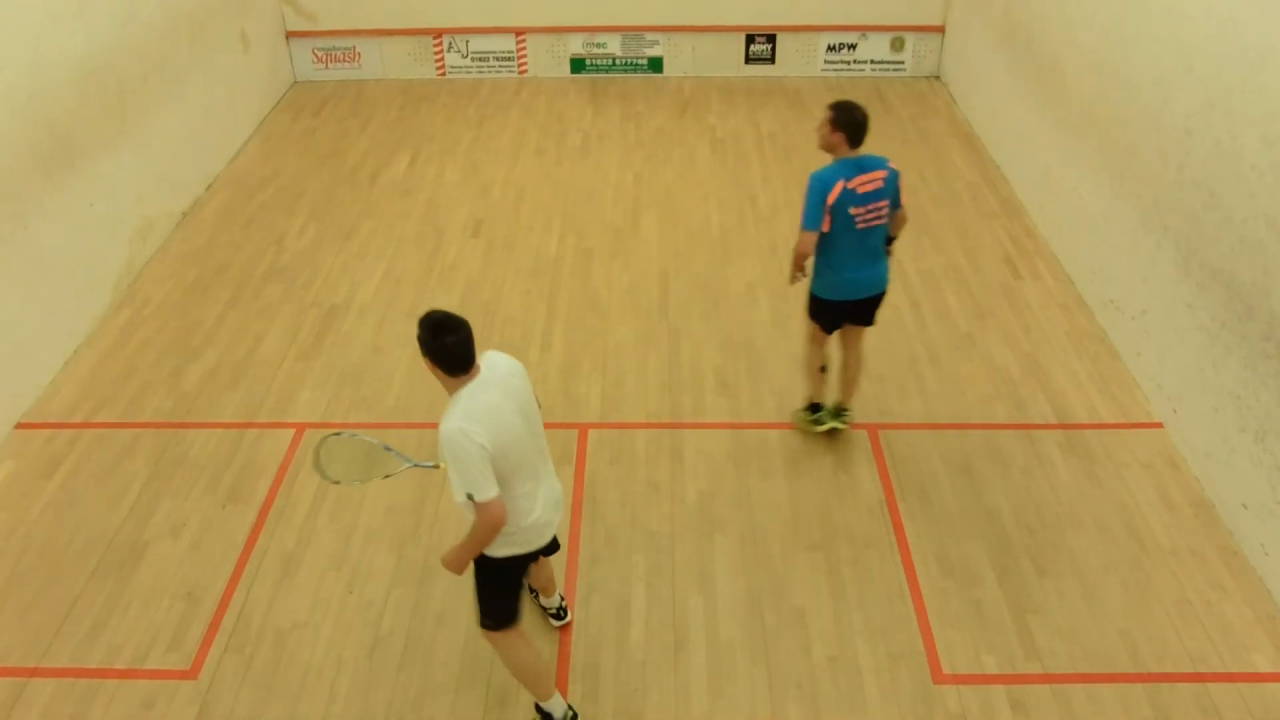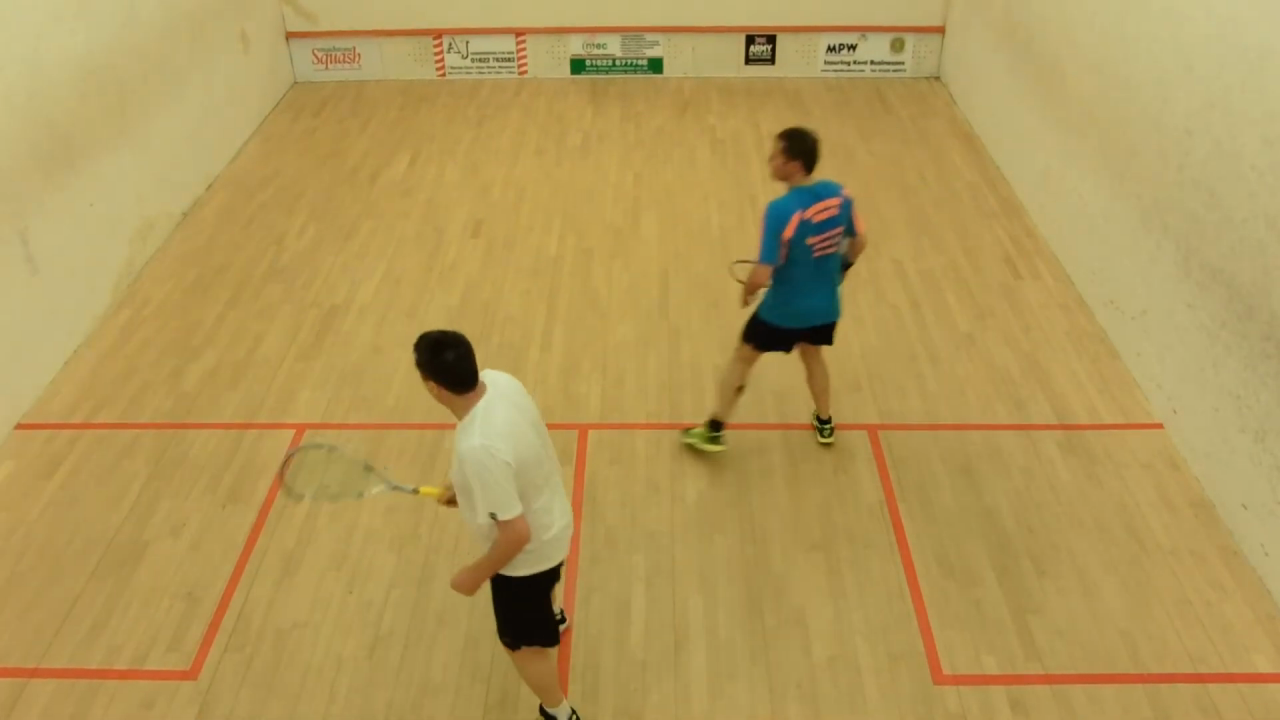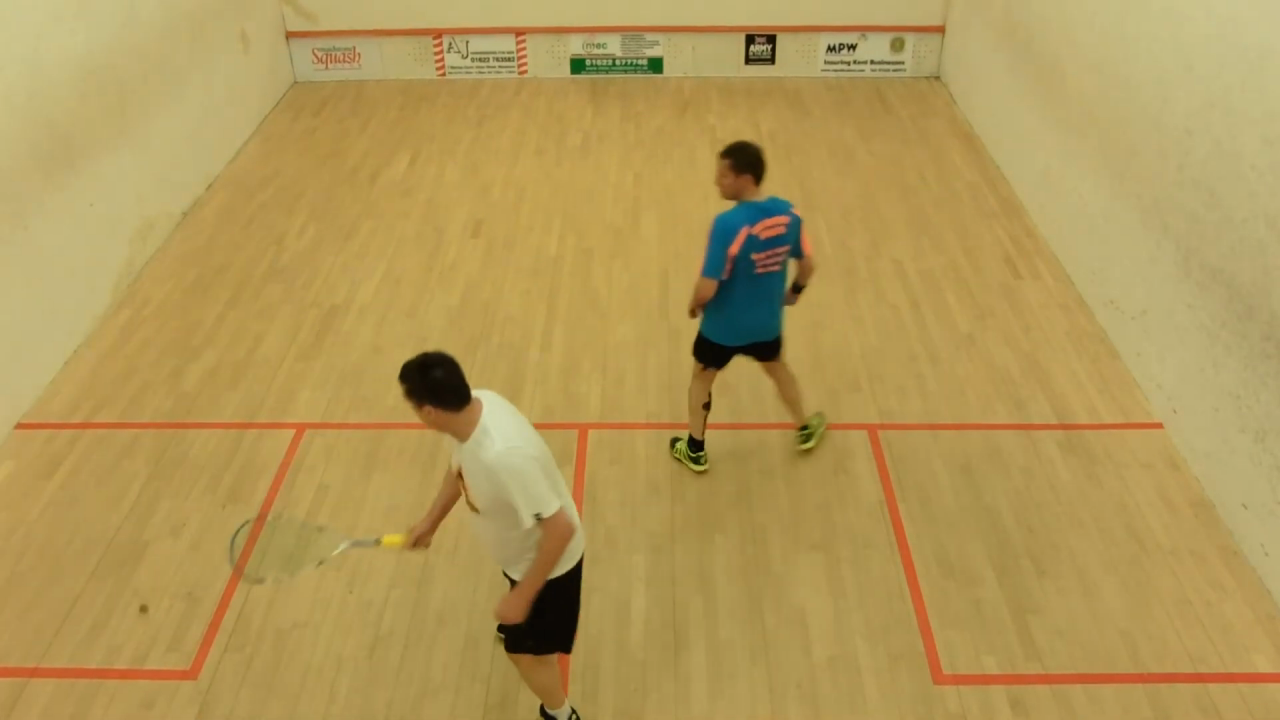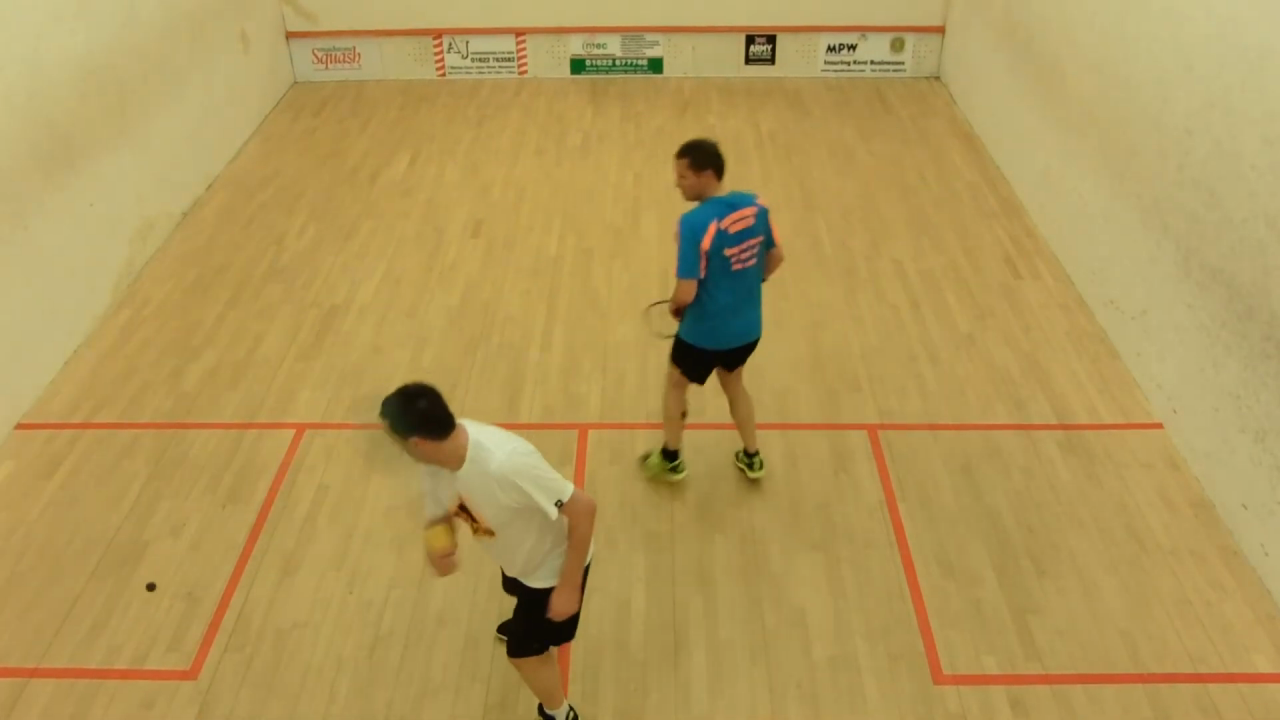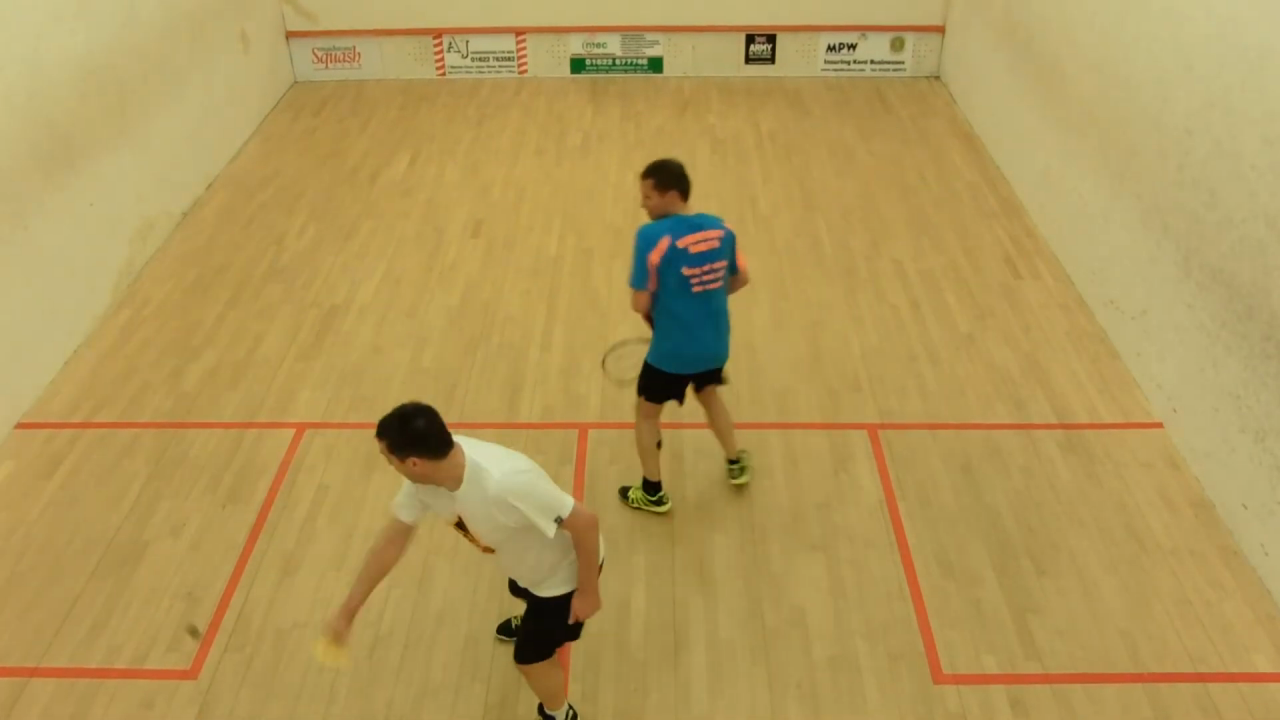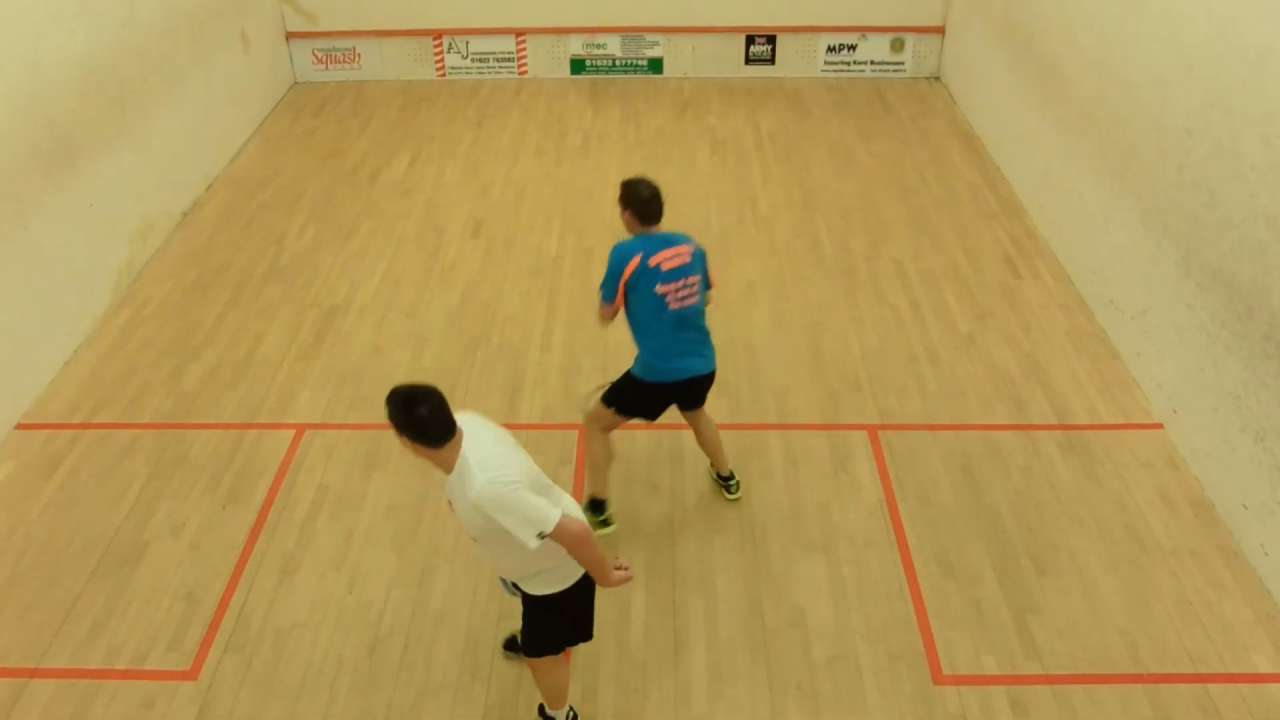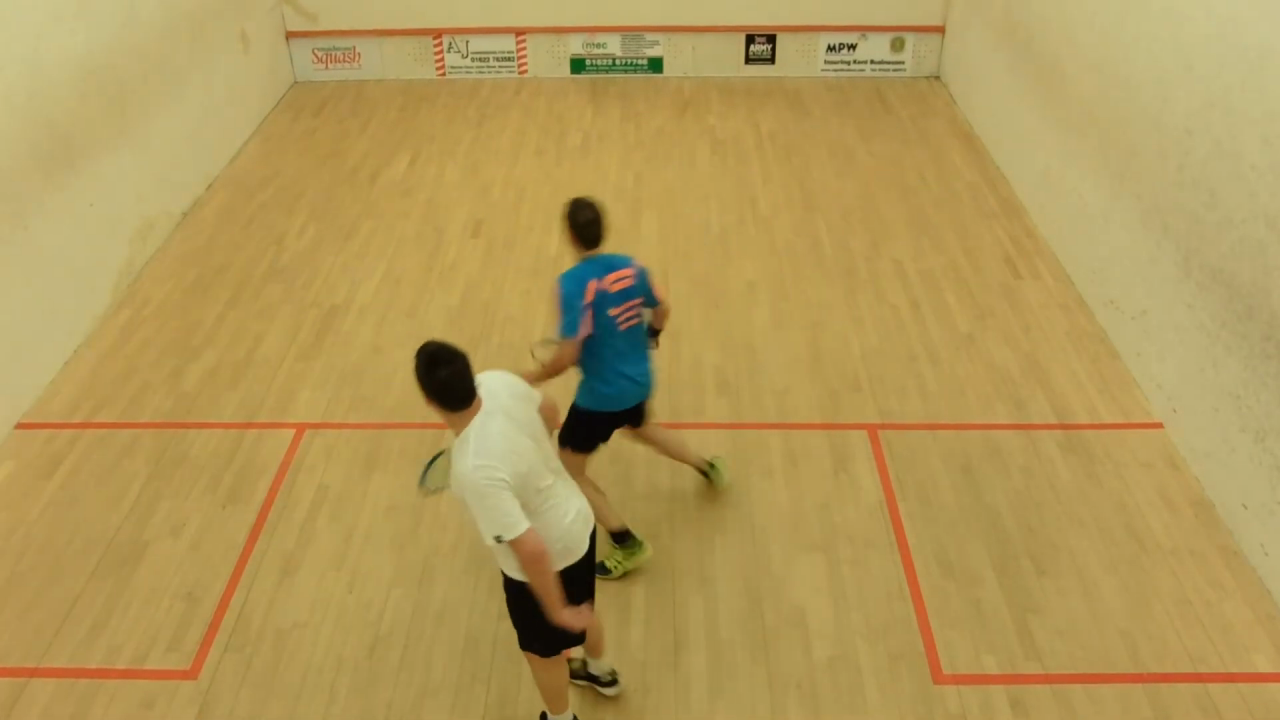
dt=0.2s
person 1, frame 1
left shoulder: (458, 430)
right shoulder: (503, 363)
left elbow: (493, 516)
left wrist: (461, 555)
left hip: (509, 538)
right hip: (546, 504)
left knee: (499, 628)
right knee: (535, 556)
right ankle: (552, 603)
person 1, frame 2
left shoulder: (479, 448)
right shoulder: (498, 381)
left elbow: (515, 533)
left wrist: (475, 574)
right wrist: (460, 485)
left hip: (527, 550)
right hip: (551, 522)
left knee: (523, 644)
right ankle: (549, 614)
person 1, frame 3
left shoulder: (502, 455)
right shoulder: (478, 403)
left elbow: (561, 527)
right elbow: (460, 470)
left wrist: (523, 596)
right wrist: (429, 522)
left hip: (547, 561)
right hip: (526, 551)
left knee: (525, 650)
right ankle: (532, 616)
person 1, frame 4
left shoulder: (506, 463)
right shoulder: (434, 459)
left elbow: (583, 508)
right elbow: (439, 519)
left wrist: (569, 587)
right wrist: (439, 550)
left hip: (554, 563)
right hip: (520, 557)
left knee: (525, 651)
right knee: (518, 593)
right ankle: (531, 618)
person 1, frame 5
left shoulder: (505, 483)
right shoulder: (428, 471)
left elbow: (585, 522)
right elbow: (392, 537)
left wrist: (587, 590)
right wrist: (348, 610)
left hip: (564, 571)
left knee: (532, 657)
right knee: (523, 595)
right ankle: (532, 623)
person 1, frame 6
left shoulder: (485, 489)
right shoulder: (465, 422)
left elbow: (576, 533)
left wrist: (602, 572)
left hip: (555, 570)
right hip: (537, 543)
left knee: (540, 652)
right ankle: (537, 627)
person 1, frame 7
left shoulder: (476, 470)
right shoulder: (497, 382)
left elbow: (532, 551)
right elbow: (548, 410)
left wrist: (556, 609)
left hip: (546, 556)
right hip: (574, 522)
left knee: (542, 649)
right knee: (574, 612)
right ankle: (601, 672)
person 2, frame 1
left shoulder: (825, 180)
right shoulder: (886, 169)
left elbow: (805, 243)
right elbow: (901, 216)
left wrist: (796, 266)
left hip: (831, 284)
right hip: (873, 281)
left knee: (817, 340)
right knee: (852, 342)
left ankle: (815, 411)
right ankle: (842, 411)
person 2, frame 2
left shoulder: (781, 210)
right shoulder: (839, 195)
left elbow: (761, 275)
right elbow: (859, 242)
left wrist: (748, 291)
right wrist: (842, 267)
left hip: (781, 311)
right hip: (823, 307)
left knee: (740, 361)
right knee: (813, 358)
left ankle: (713, 431)
right ankle: (825, 423)
person 2, frame 3
left shoulder: (728, 225)
right shoulder: (788, 213)
left elbow: (707, 289)
right elbow: (807, 265)
left wrist: (694, 306)
right wrist: (795, 291)
left hip: (723, 327)
right hip: (767, 324)
left knee: (701, 378)
right knee: (778, 369)
left ankle: (694, 449)
right ankle: (805, 429)
person 2, frame 4
left shoulder: (695, 222)
right shoulder: (755, 206)
left elbow: (686, 292)
right elbow: (776, 256)
left wrist: (674, 308)
left hip: (704, 331)
right hip: (747, 327)
left knee: (675, 386)
right knee: (733, 385)
left ankle: (670, 460)
right ankle: (752, 457)
person 2, frame 5
left shoulder: (652, 237)
right shoulder: (721, 230)
left elbow: (640, 303)
right elbow: (740, 279)
left wrist: (652, 316)
left hip: (672, 355)
right hip: (717, 349)
left knee: (647, 415)
right knee: (709, 393)
left ankle: (654, 492)
right ankle: (736, 463)
person 2, frame 6
left shoulder: (625, 254)
right shoulder: (692, 248)
left elbow: (605, 312)
left hip: (657, 369)
right hip: (701, 363)
left knee: (594, 425)
right knee: (694, 415)
left ankle: (598, 511)
right ankle: (727, 478)
person 2, frame 7
left shoulder: (575, 282)
right shoulder: (631, 267)
left elbow: (567, 354)
right elbow: (662, 310)
left wrist: (533, 377)
right wrist: (651, 336)
left hip: (602, 394)
right hip: (638, 380)
left knee: (569, 470)
right knee: (640, 428)
left ankle: (628, 546)
right ankle: (705, 466)
